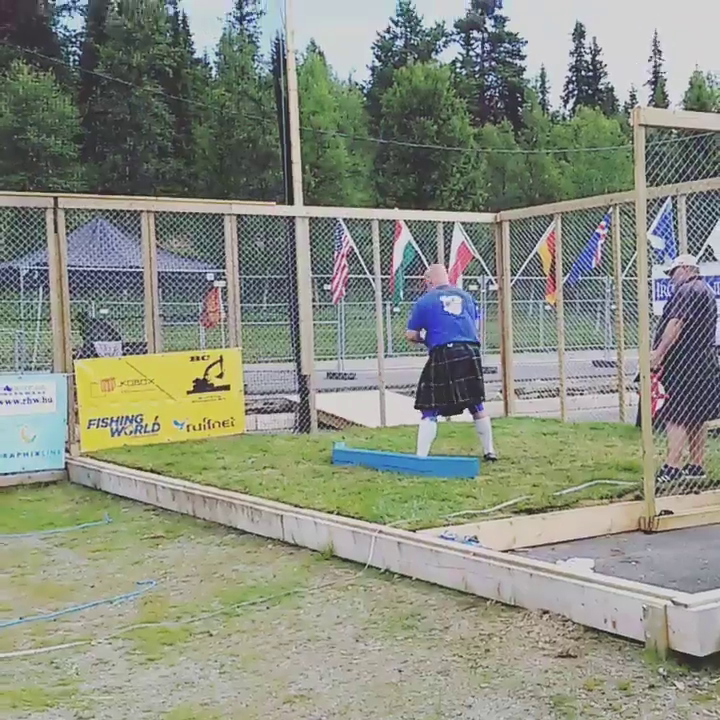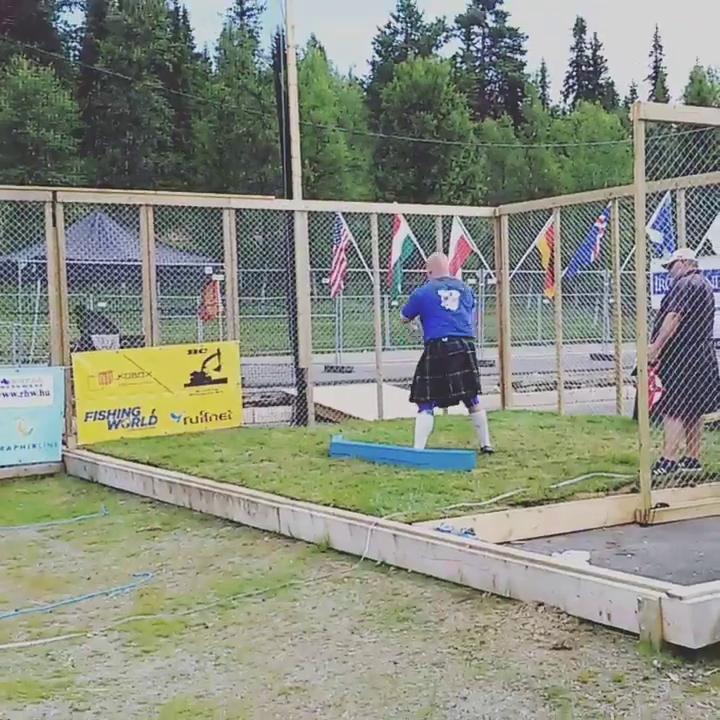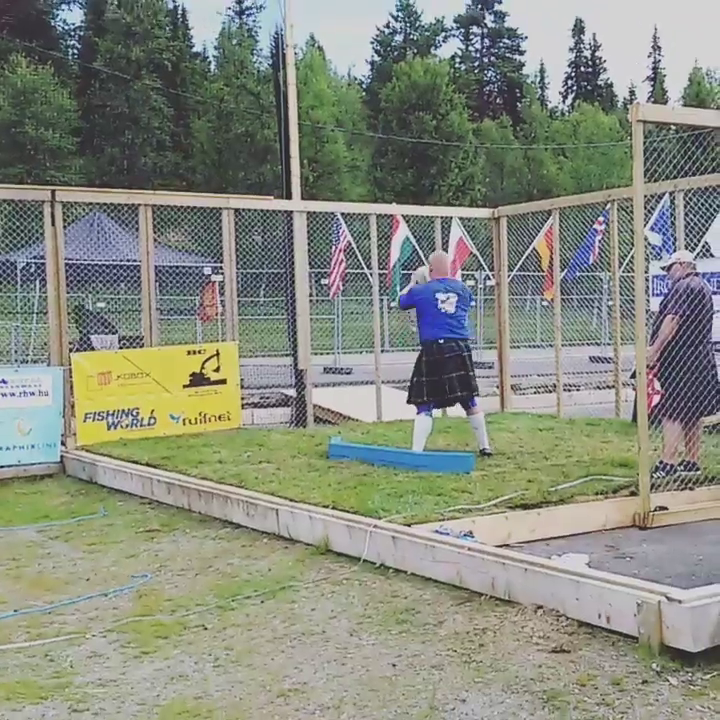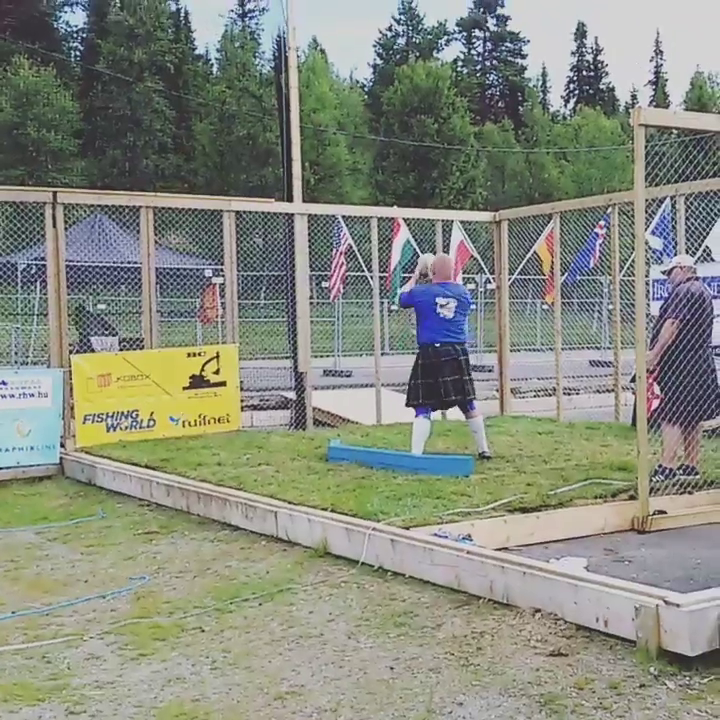
dt=0.1s
person 1, frame 1
left shoulder: (687, 291)
left elbow: (676, 323)
left wrist: (658, 352)
left hip: (685, 362)
left knee: (676, 416)
right knee: (696, 416)
left ankle: (672, 469)
right ankle: (696, 467)
person 1, frame 2
left shoulder: (685, 284)
left elbow: (674, 317)
left wrist: (656, 346)
left hip: (682, 355)
right hip: (701, 354)
left knee: (673, 409)
right knee: (694, 409)
left ankle: (669, 462)
right ankle: (692, 460)
person 1, frame 3
left shoulder: (684, 287)
left elbow: (673, 319)
left wrist: (655, 349)
left hip: (681, 358)
right hip: (700, 357)
left knee: (672, 412)
right knee: (693, 413)
left ankle: (668, 464)
right ankle: (692, 462)
person 1, frame 4
left shoulder: (684, 291)
left elbow: (673, 324)
left wrist: (655, 353)
left hip: (681, 363)
right hip: (699, 363)
left knee: (671, 416)
right knee: (692, 417)
left ankle: (667, 468)
right ankle: (691, 467)
person 2, frame 1
left shoulder: (424, 301)
right shoulder: (466, 296)
left elbow: (411, 335)
right elbow: (476, 328)
left wrist: (425, 339)
left hip: (443, 356)
right hip: (470, 353)
left knee: (431, 411)
right knee: (476, 406)
left ankle: (421, 457)
right ankle: (489, 452)
person 2, frame 2
left shoulder: (422, 292)
right shoulder: (465, 289)
left elbow: (405, 317)
left wrist: (422, 315)
left hip: (438, 350)
right hip: (465, 347)
left knee: (426, 403)
right knee: (472, 399)
left ankle: (418, 450)
right ankle: (486, 444)
person 2, frame 3
left shoulder: (420, 290)
right shoulder: (463, 289)
left elbow: (402, 303)
left hip: (433, 351)
right hip: (461, 350)
left knee: (425, 405)
right knee: (470, 402)
left ankle: (416, 452)
right ankle: (484, 446)
person 2, frame 4
left shoulder: (420, 292)
right shoulder: (463, 293)
left elbow: (402, 298)
left wrist: (415, 278)
left hip: (431, 355)
right hip: (458, 354)
left knee: (423, 408)
right knee: (468, 405)
left ankle: (416, 455)
right ankle: (484, 450)
